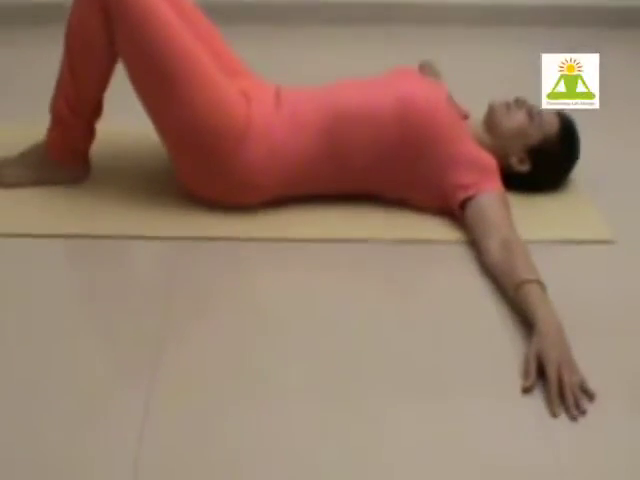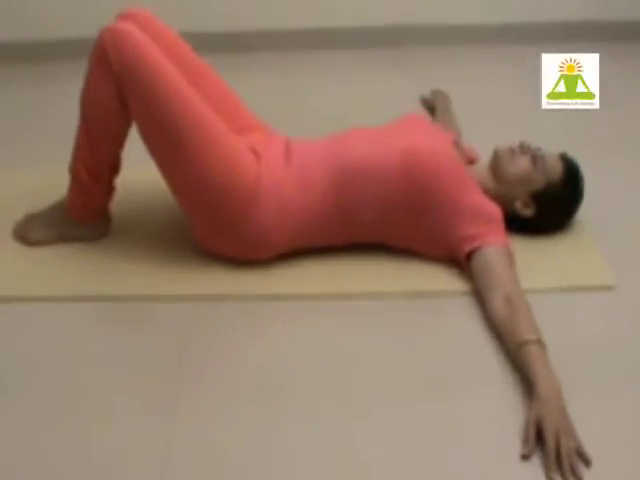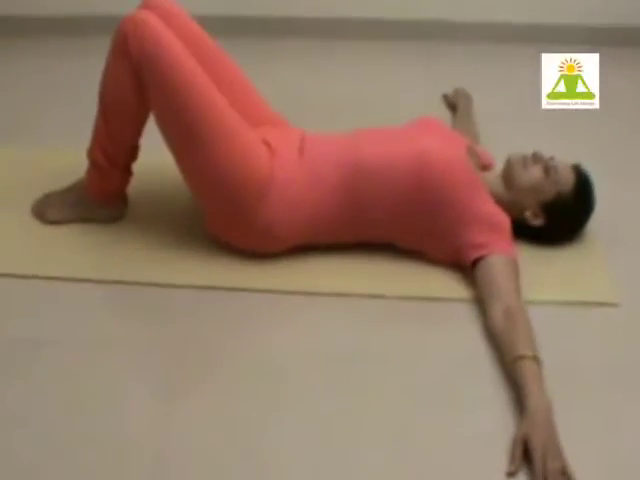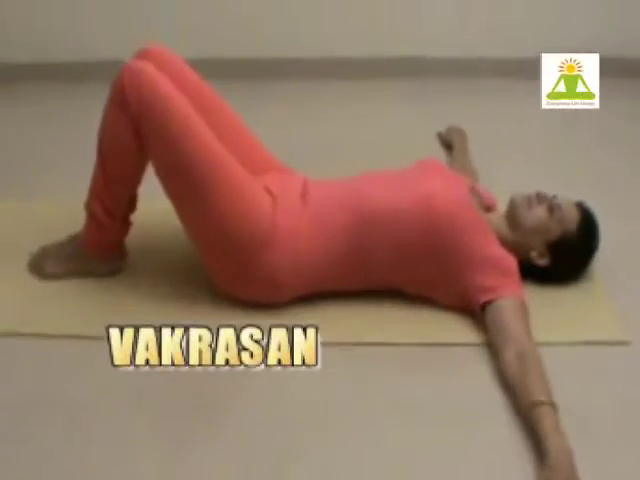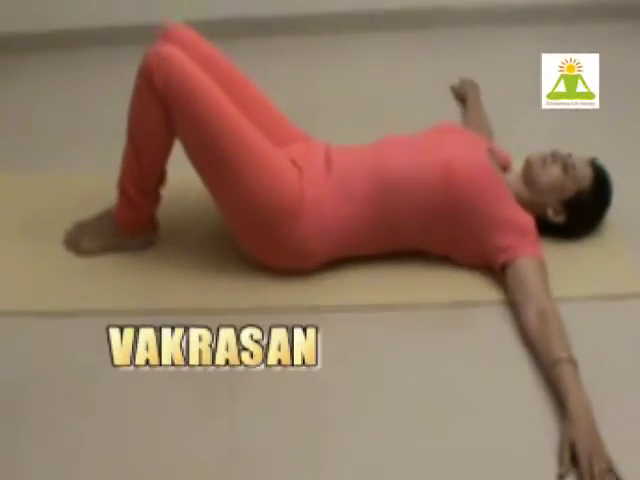
dt=0.4s
person 1, frame 1
left shoulder: (472, 171)
right shoulder: (454, 123)
left elbow: (500, 243)
left wrist: (546, 322)
right wrist: (431, 76)
left hip: (236, 151)
right hip: (257, 105)
left ankle: (63, 154)
right ankle: (67, 144)
person 1, frame 2
left shoulder: (479, 218)
right shoulder: (461, 161)
left elbow: (504, 296)
left wrist: (545, 386)
right wrist: (442, 105)
left hip: (249, 206)
right hip: (266, 155)
left knee: (118, 45)
right knee: (134, 24)
left ankle: (83, 213)
right ankle: (88, 202)
person 1, frame 3
left shoulder: (487, 225)
right shoulder: (475, 162)
left elbow: (504, 307)
left wrist: (537, 405)
right wrist: (463, 102)
left hip: (261, 199)
right hip: (281, 149)
left ankle: (101, 195)
right ankle: (106, 187)
person 1, frame 4
left shoulder: (493, 267)
right shoulder: (476, 202)
left elbow: (516, 350)
right wrist: (457, 138)
left hip: (263, 248)
right hip: (281, 196)
left knee: (136, 81)
right knee: (151, 58)
left ankle: (99, 248)
right ankle: (104, 239)
person 1, frame 5
left shoulder: (512, 228)
right shoulder: (489, 158)
left elbow: (538, 310)
right elbow: (473, 124)
left wrist: (578, 410)
right wrist: (471, 91)
left hip: (292, 216)
right hip: (306, 163)
left knee: (162, 66)
right knee: (175, 41)
left ankle: (131, 224)
right ankle: (135, 213)
